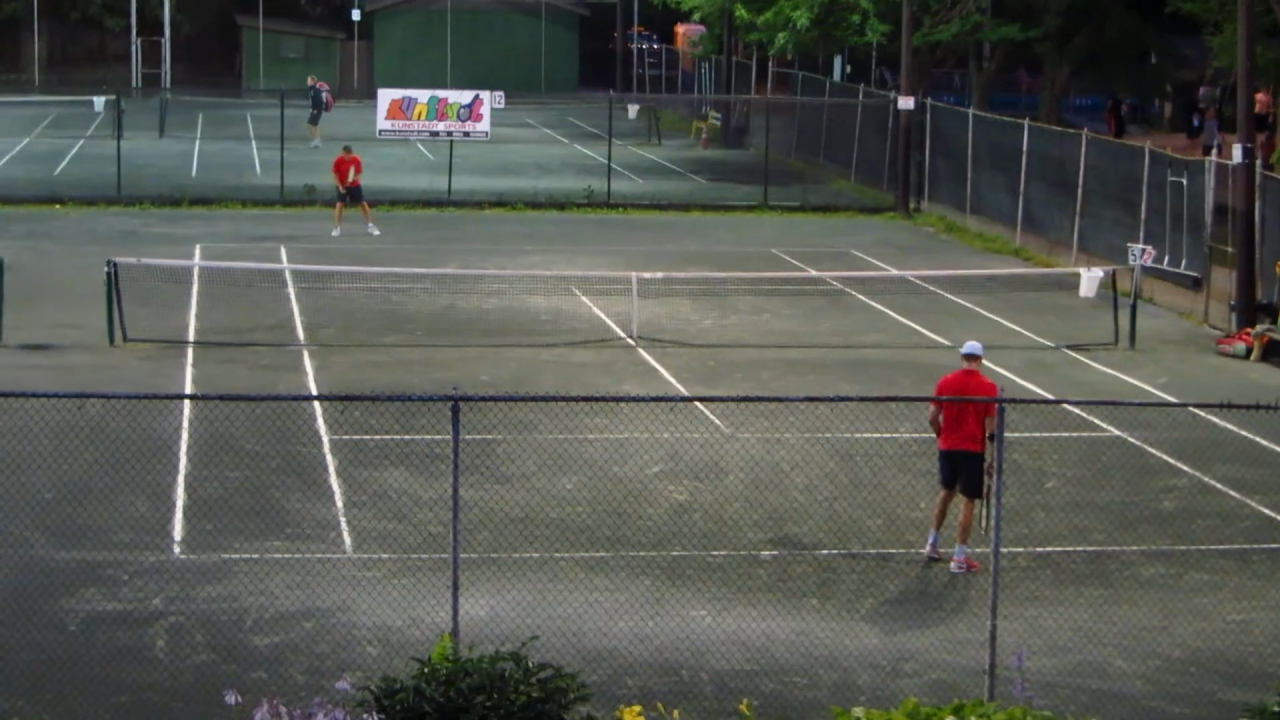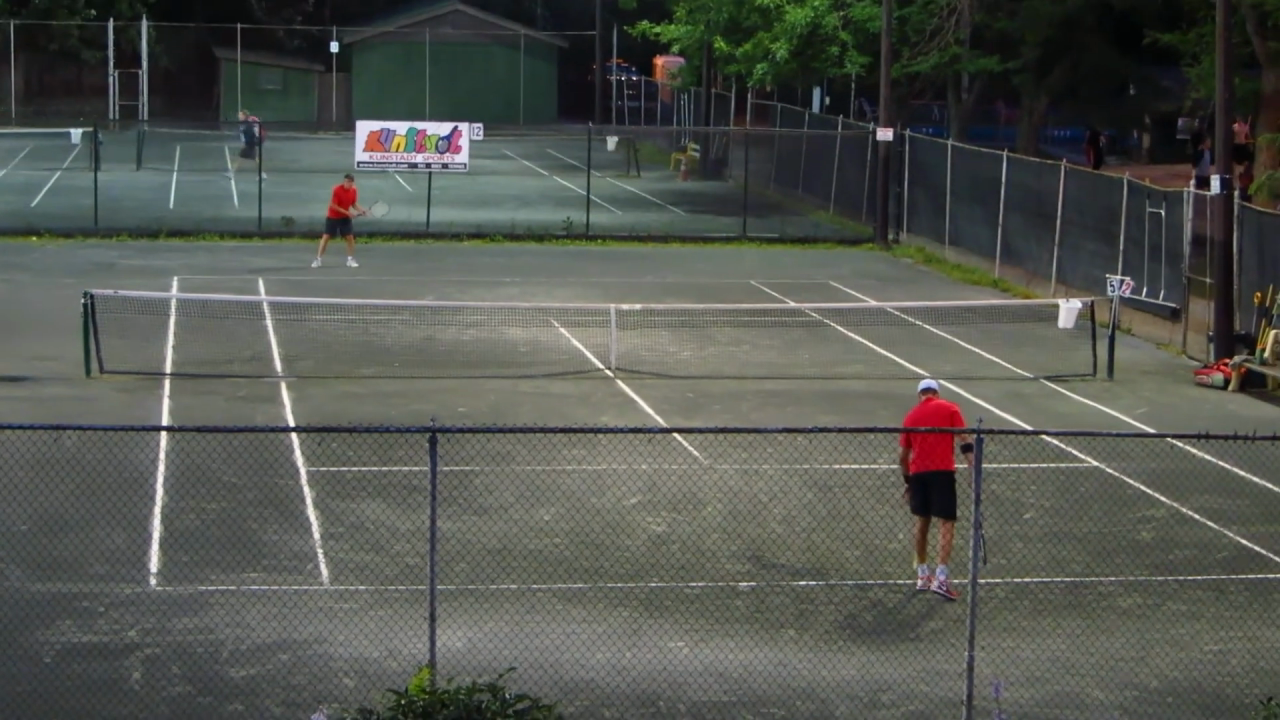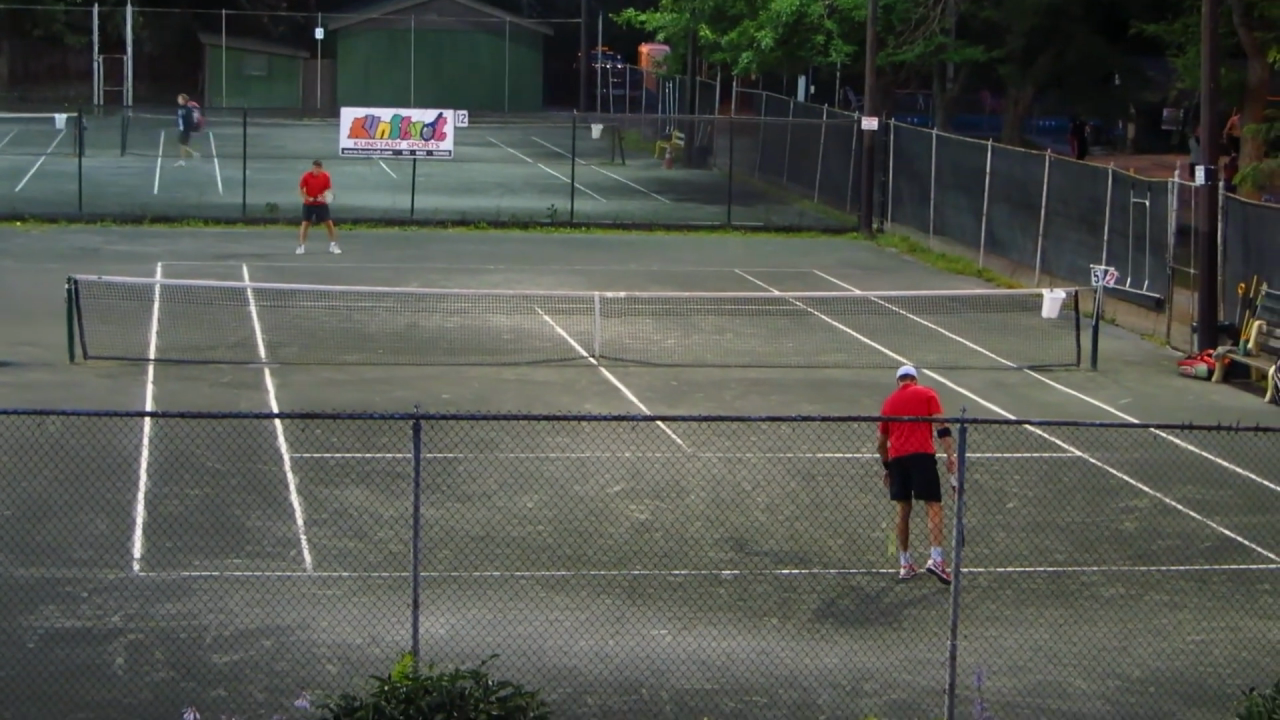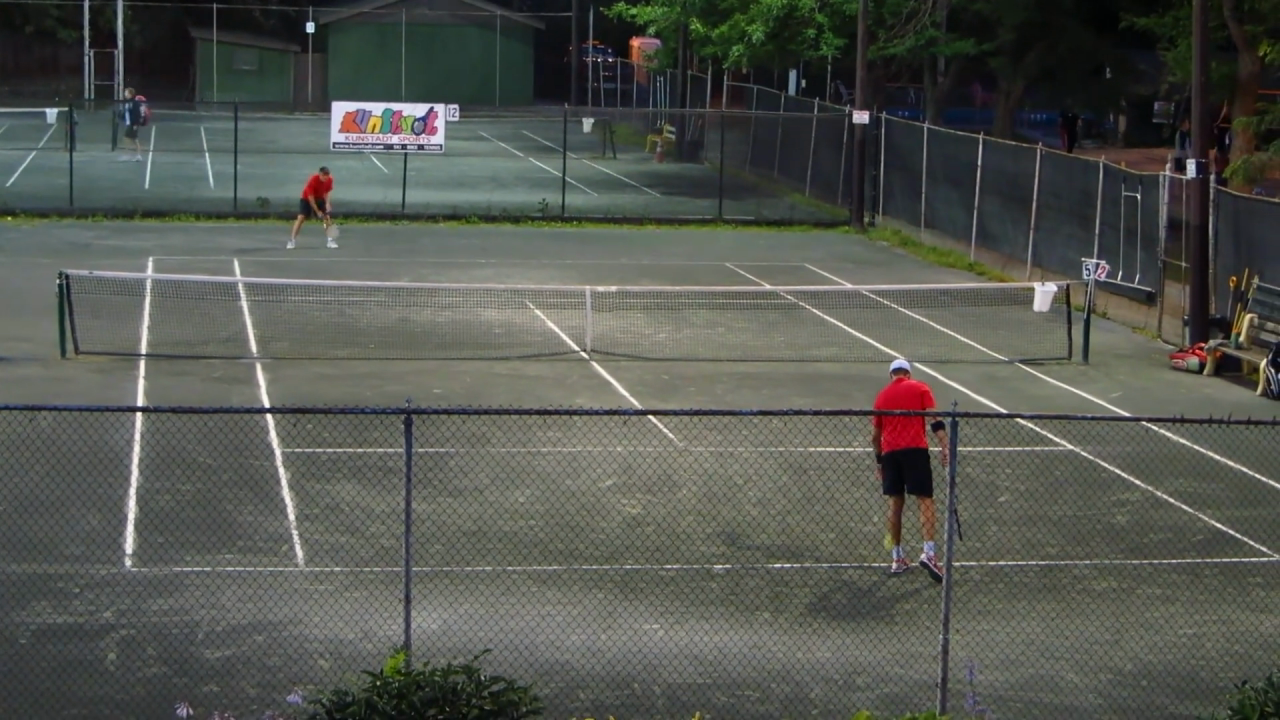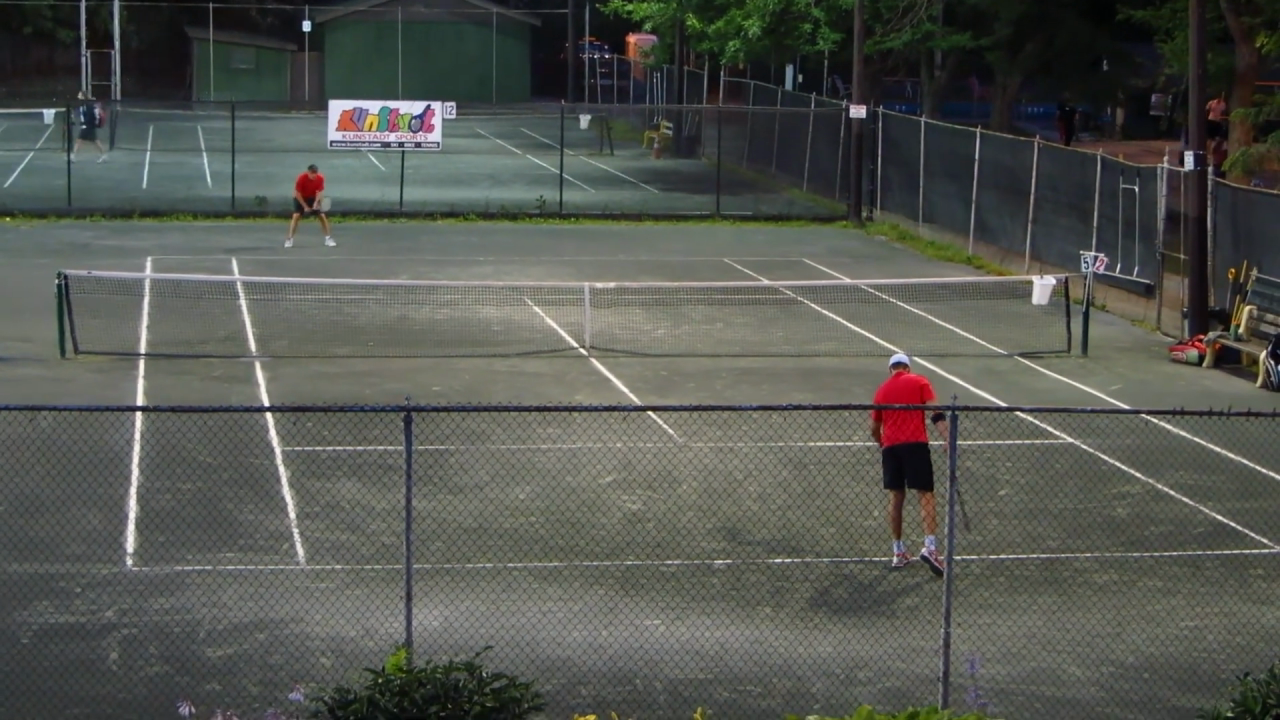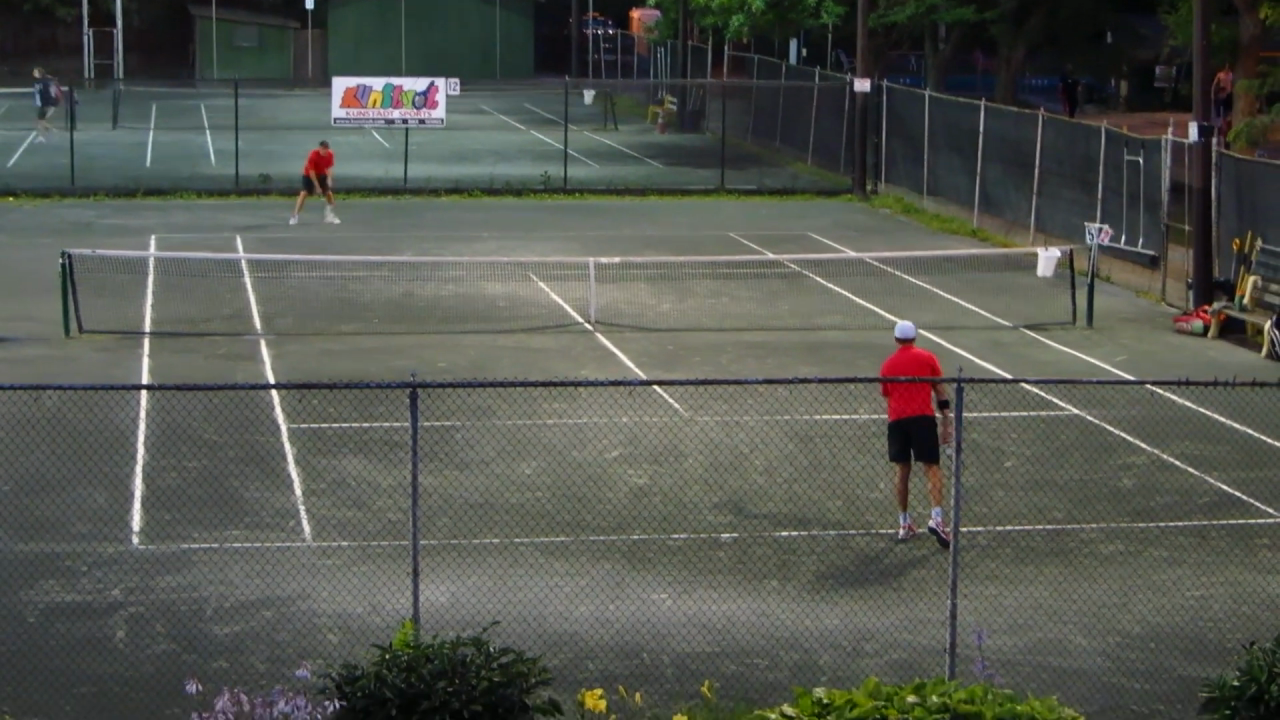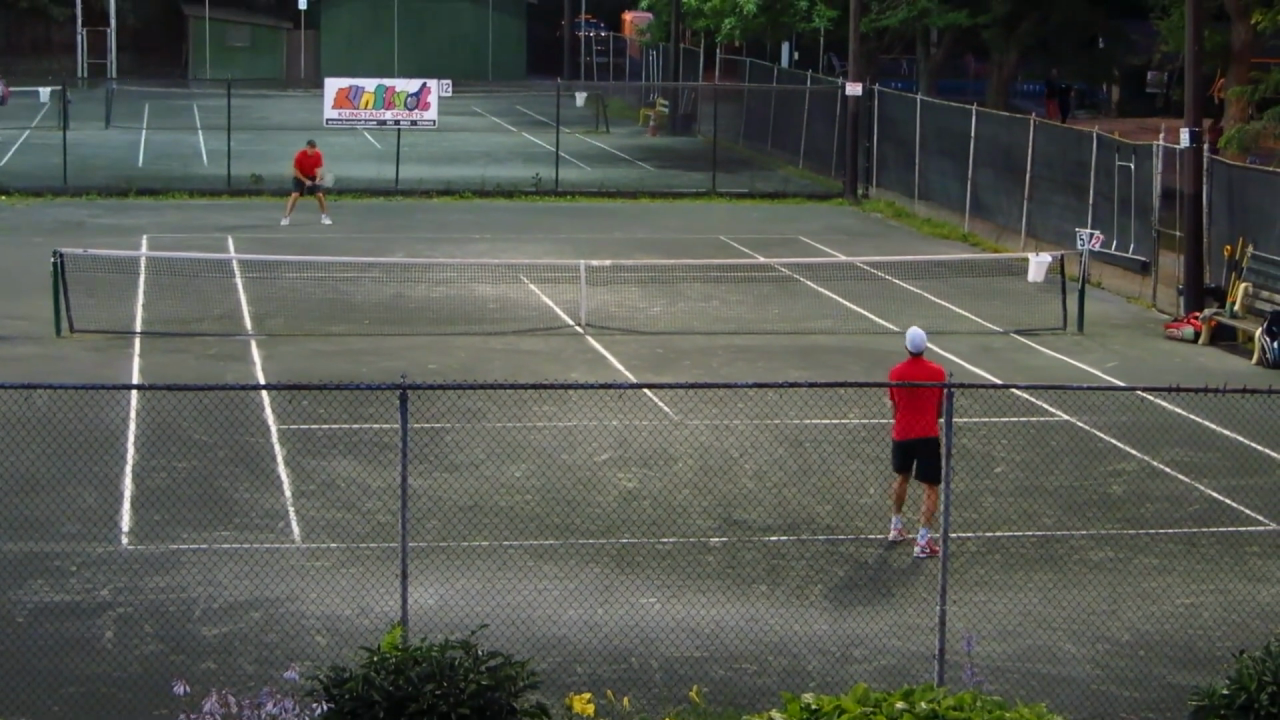
dt=0.7s
person 1, frame 1
left shoulder: (945, 382)
right shoulder: (988, 387)
left elbow: (933, 418)
right elbow: (991, 427)
left hip: (947, 448)
right hip: (972, 451)
left knee: (946, 493)
right knee: (968, 502)
left ankle: (932, 544)
right ankle: (959, 558)
person 1, frame 2
left shoulder: (911, 416)
right shoulder: (949, 408)
left elbow: (903, 456)
right elbow: (964, 441)
left wrist: (907, 482)
right wrist: (974, 469)
left hip: (917, 473)
right hip: (942, 471)
left knee: (922, 523)
right knee: (946, 524)
left ankle: (923, 575)
right ankle: (940, 578)
person 1, frame 3
left shoulder: (889, 402)
right shoulder: (927, 394)
left elbow: (881, 443)
right elbow: (941, 426)
left wrist: (887, 468)
right wrist: (950, 454)
left hip: (897, 458)
right hip: (922, 455)
left knee: (903, 510)
right knee: (933, 506)
left ankle: (905, 564)
right ankle: (936, 558)
person 1, frame 4
left shoulder: (882, 396)
right shoulder: (920, 388)
left elbow: (876, 436)
right elbow: (935, 420)
left wrist: (879, 461)
right wrist: (945, 447)
left hip: (889, 453)
right hip: (915, 450)
left knee: (895, 504)
right knee: (925, 501)
left ankle: (897, 558)
right ankle: (928, 552)
person 1, frame 5
left shoulder: (882, 390)
right shoulder: (919, 381)
left elbow: (875, 430)
right elbow: (936, 412)
right wrist: (947, 438)
left hip: (890, 447)
right hip: (915, 444)
left knee: (896, 499)
right knee: (926, 495)
left ankle: (899, 552)
right ankle: (930, 546)
person 1, frame 6
left shoulder: (888, 364)
right shoulder: (927, 358)
right elbow: (941, 395)
right wrist: (946, 424)
left hip: (897, 420)
right hip: (922, 418)
left knee: (902, 471)
right knee: (932, 468)
left ankle: (904, 524)
right ankle: (936, 518)
person 1, frame 7
left shoulder: (896, 372)
right shoulder: (938, 372)
right elbow: (940, 407)
left hip: (901, 436)
right hip: (927, 436)
left knee: (901, 479)
right knee: (931, 488)
left ankle: (896, 527)
right ankle: (923, 542)
